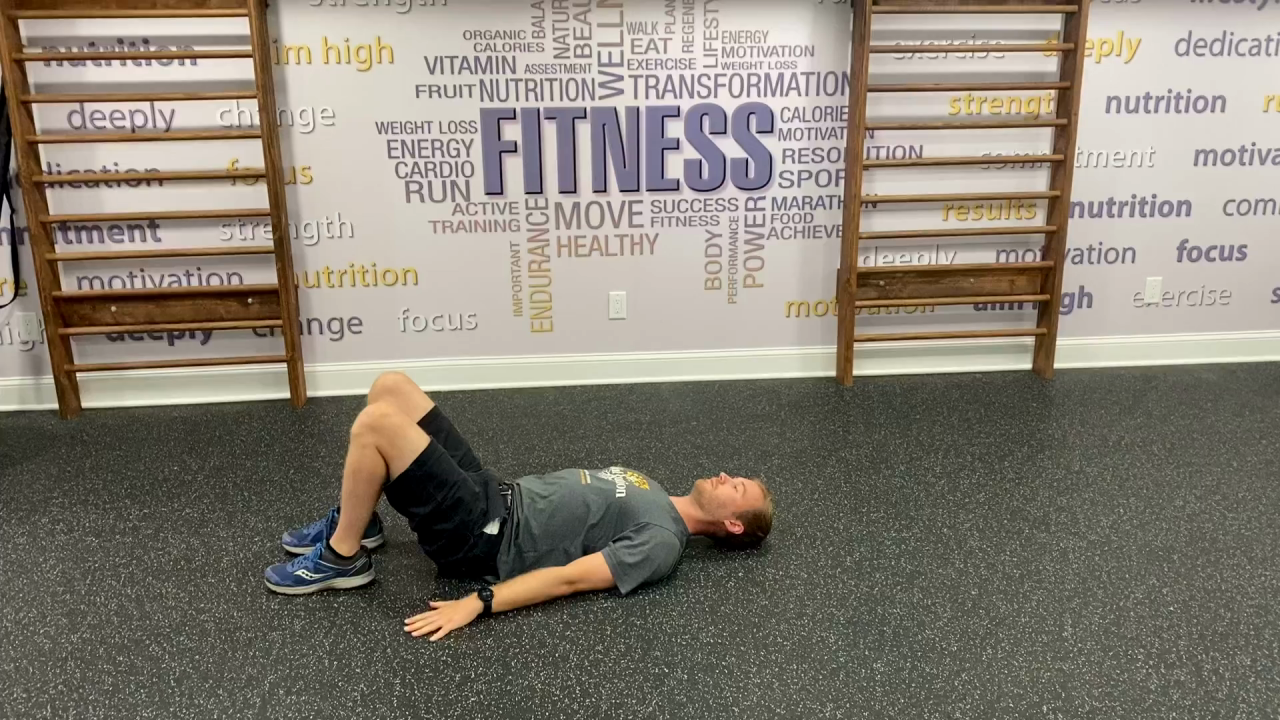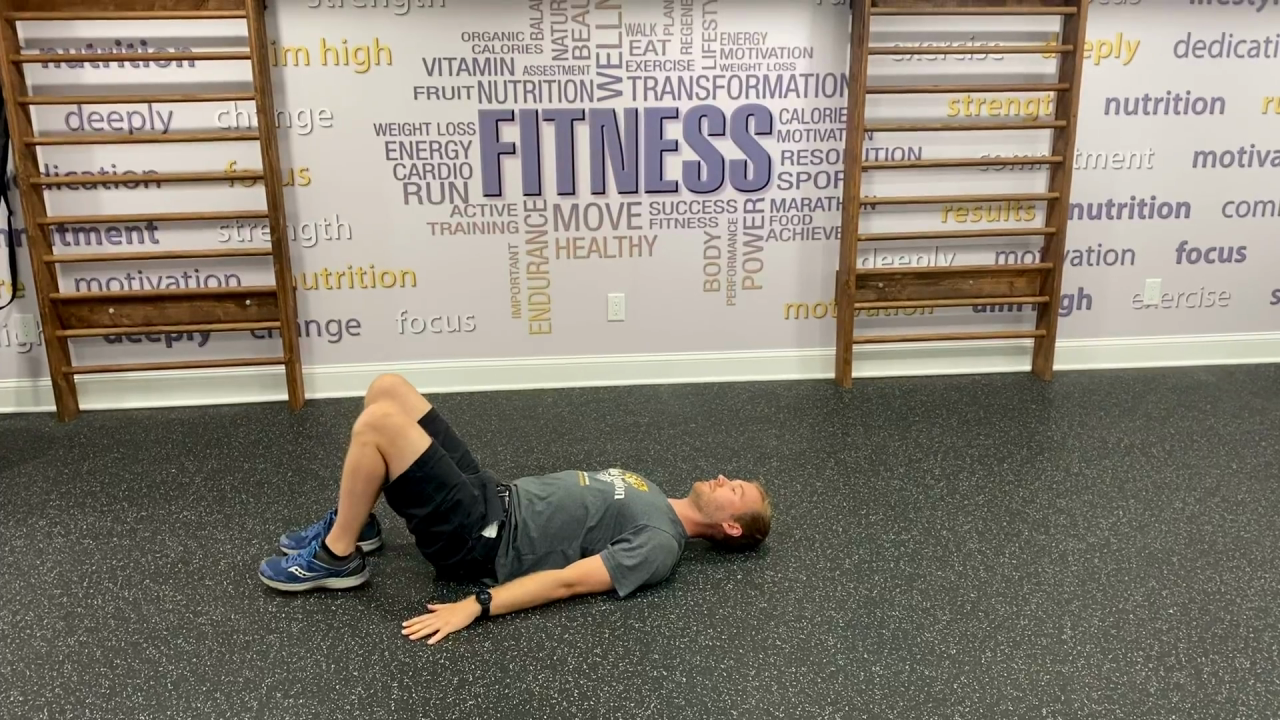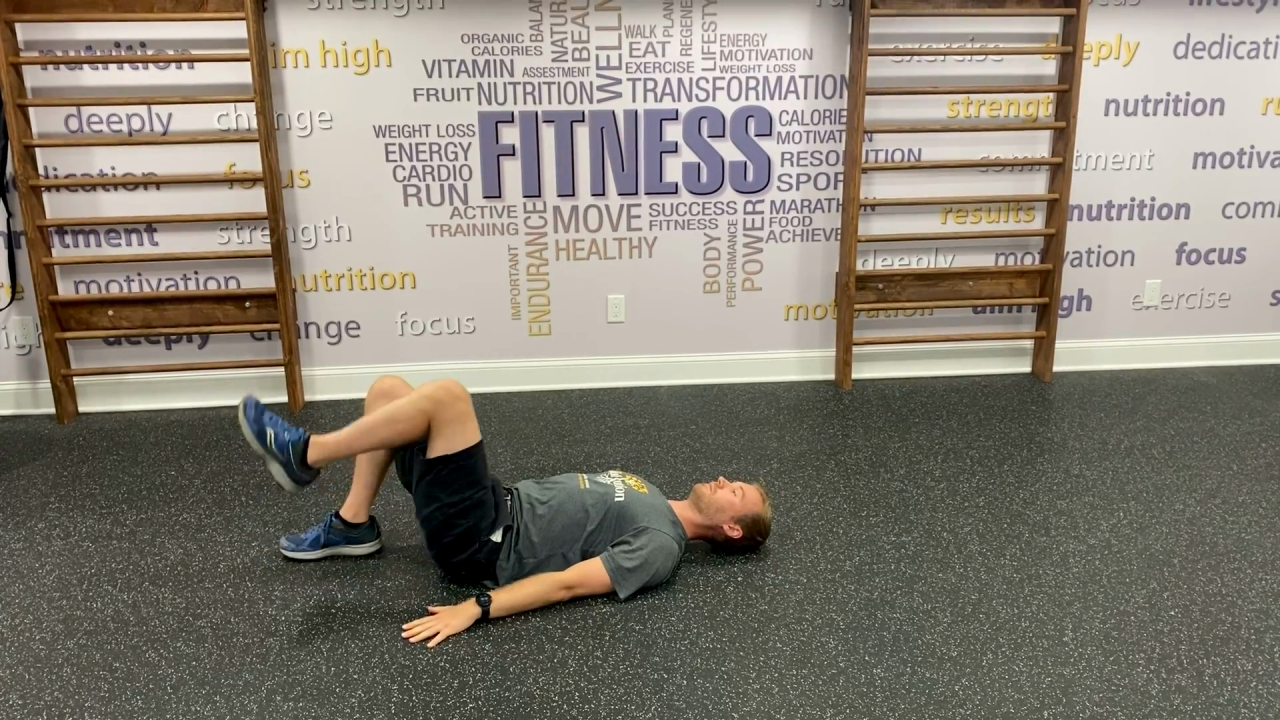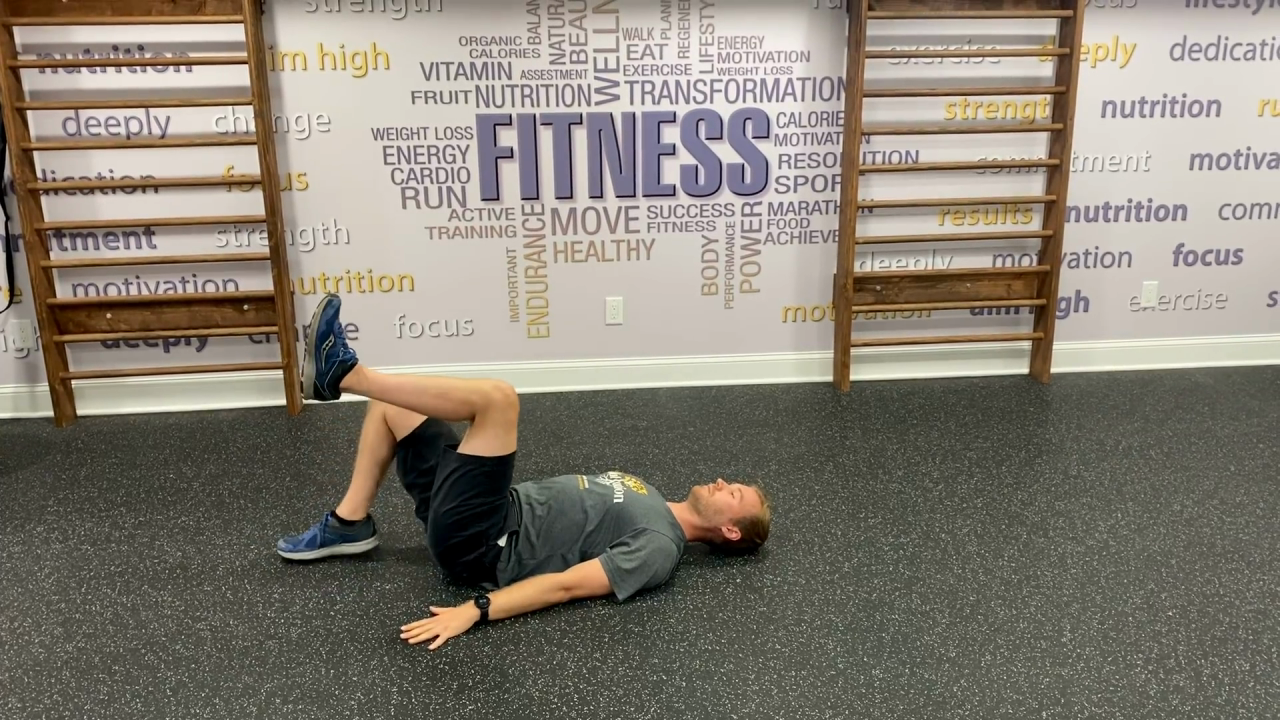
dt=0.7s
person 1, frame 1
left shoulder: (660, 541)
right shoulder: (651, 494)
left elbow: (570, 578)
left wrist: (478, 602)
left hip: (480, 538)
right hip: (495, 497)
left knee: (376, 423)
right knee: (391, 387)
left ankle: (342, 557)
right ankle: (355, 521)
person 1, frame 2
left shoulder: (658, 543)
right shoulder: (648, 495)
left elbow: (568, 580)
left wrist: (475, 605)
left hip: (478, 540)
right hip: (492, 498)
left knee: (378, 424)
right knee: (388, 389)
left ankle: (337, 556)
right ankle: (355, 523)
person 1, frame 3
left shoulder: (659, 546)
right shoulder: (647, 496)
left elbow: (566, 584)
left wrist: (474, 607)
left hip: (478, 544)
right hip: (499, 505)
left knee: (449, 394)
right knee: (388, 388)
left ankle: (305, 455)
right ankle: (352, 526)
person 1, frame 4
left shoulder: (658, 546)
right shoulder: (644, 498)
left elbow: (567, 585)
left wrist: (473, 611)
left hip: (478, 547)
right hip: (503, 509)
left knee: (498, 397)
right knee: (388, 400)
left ankle: (343, 375)
right ankle: (349, 524)
